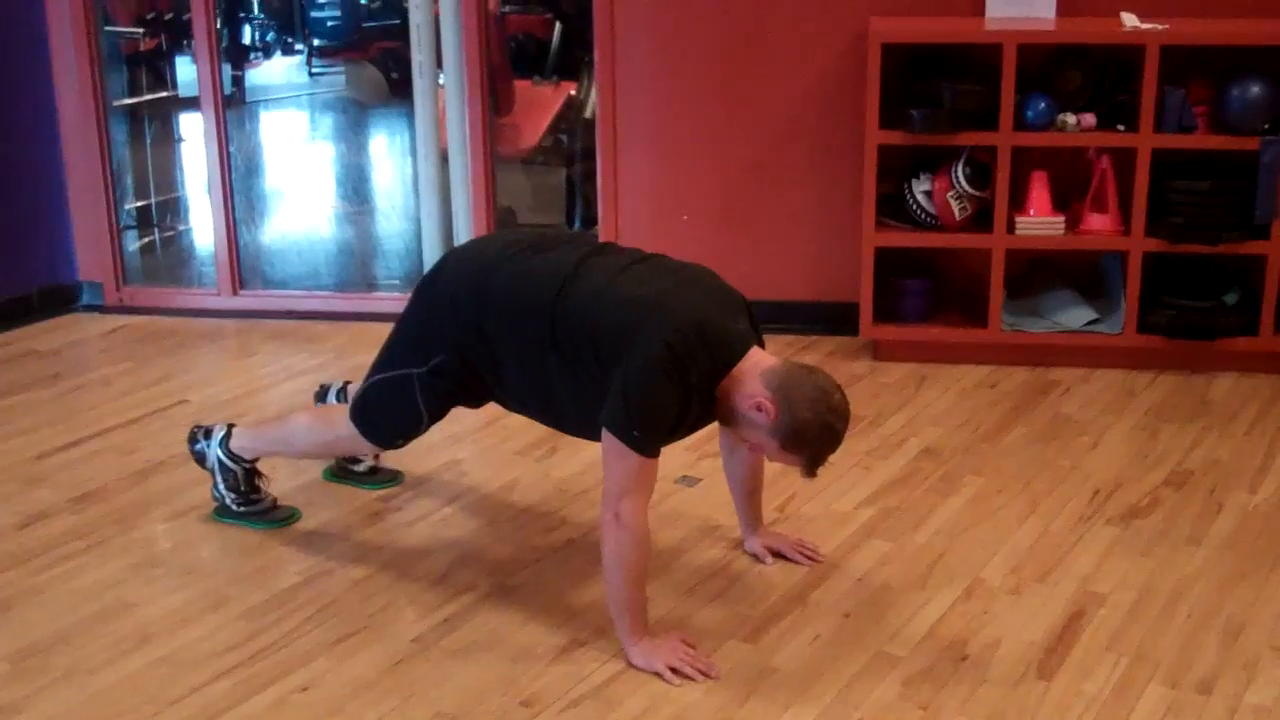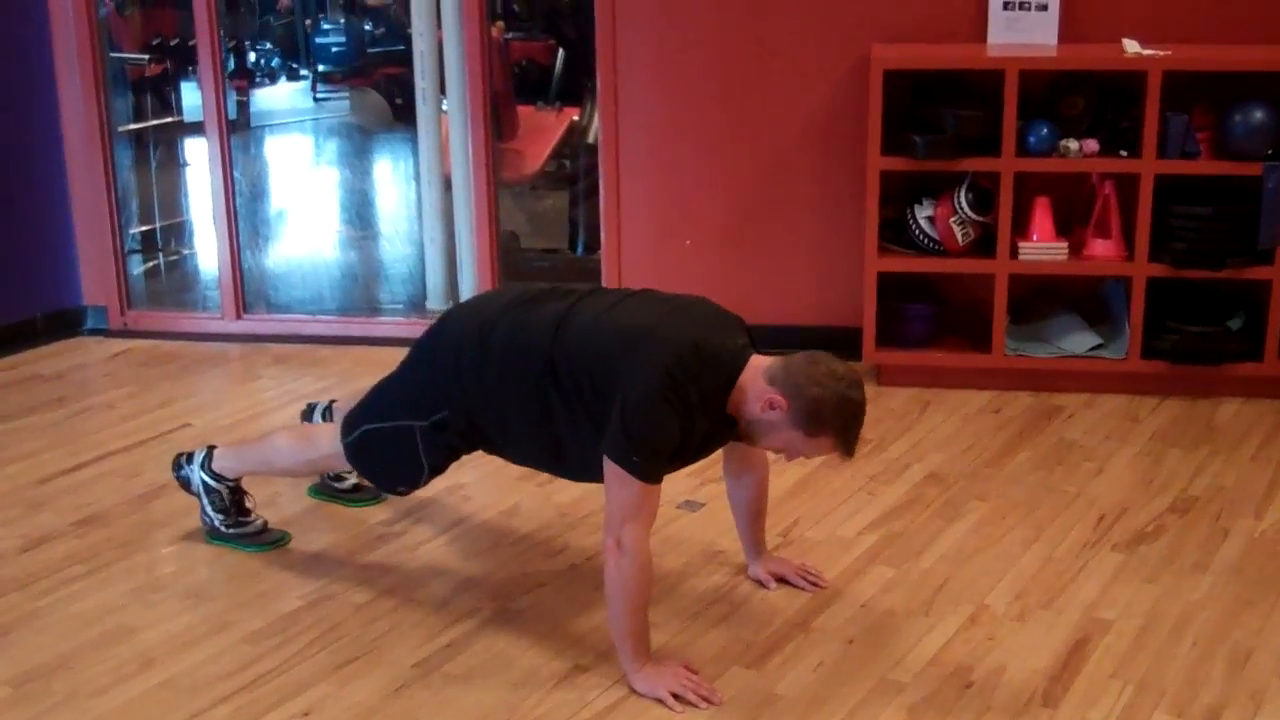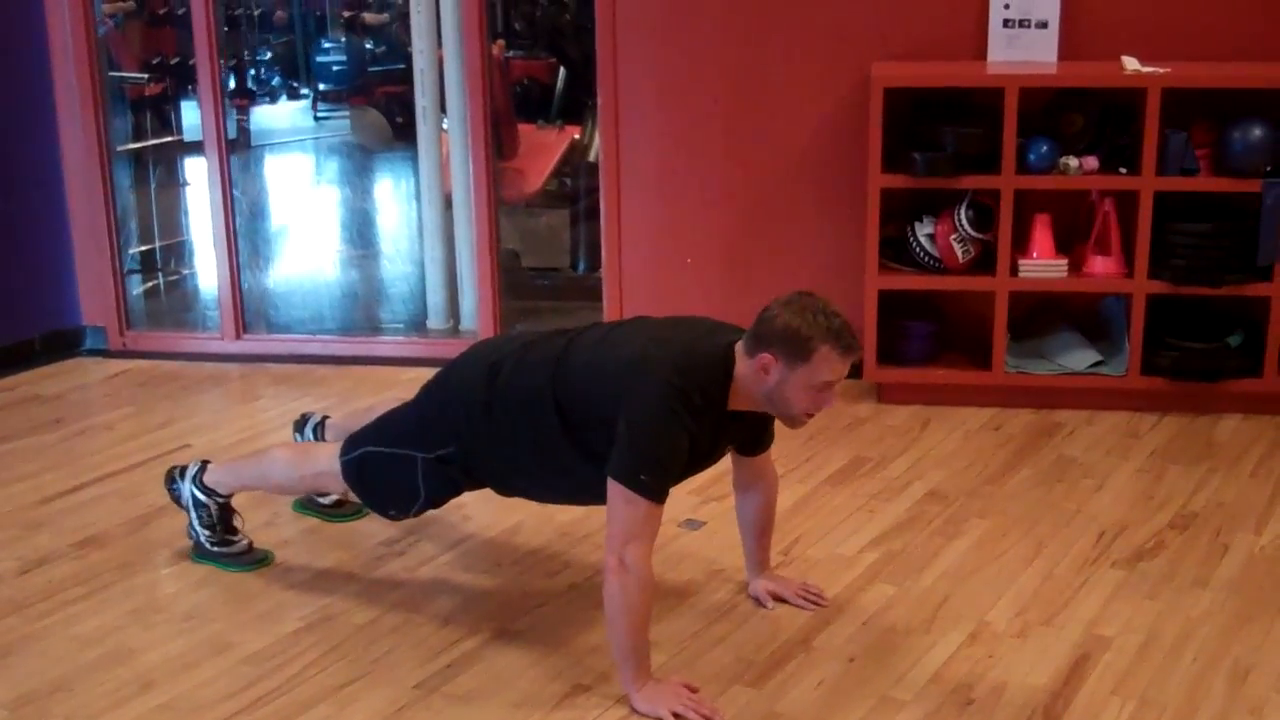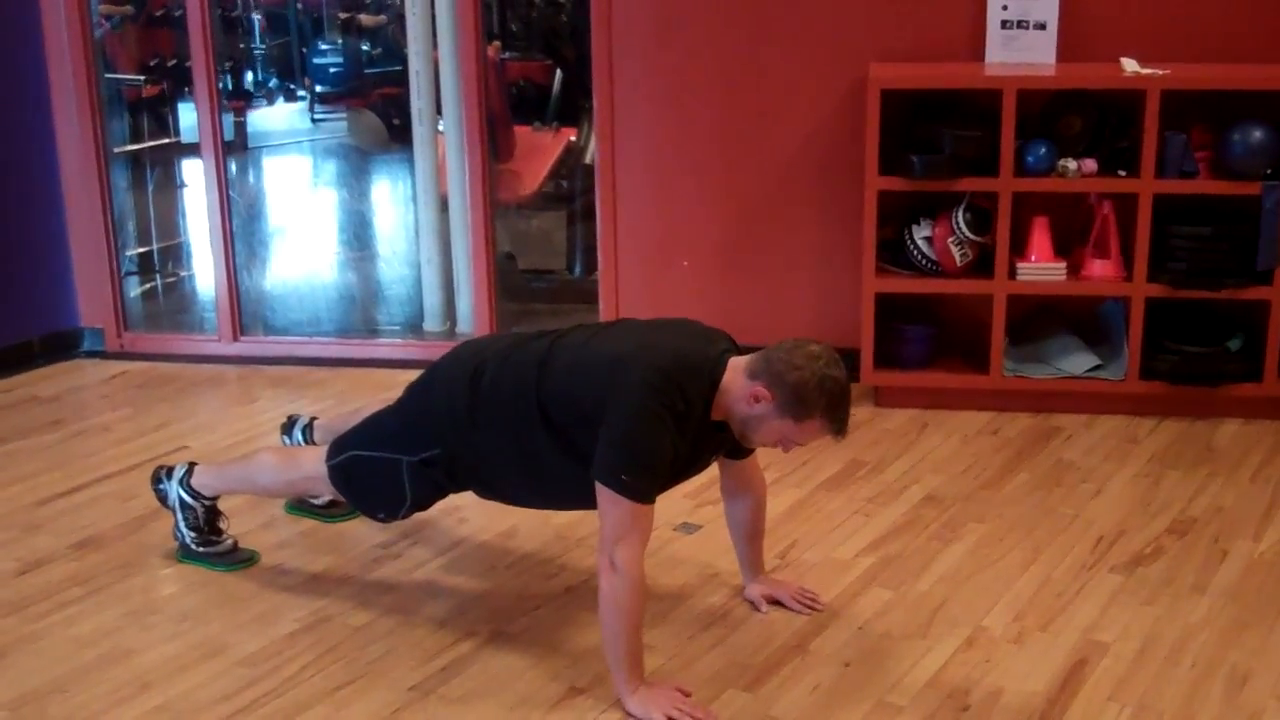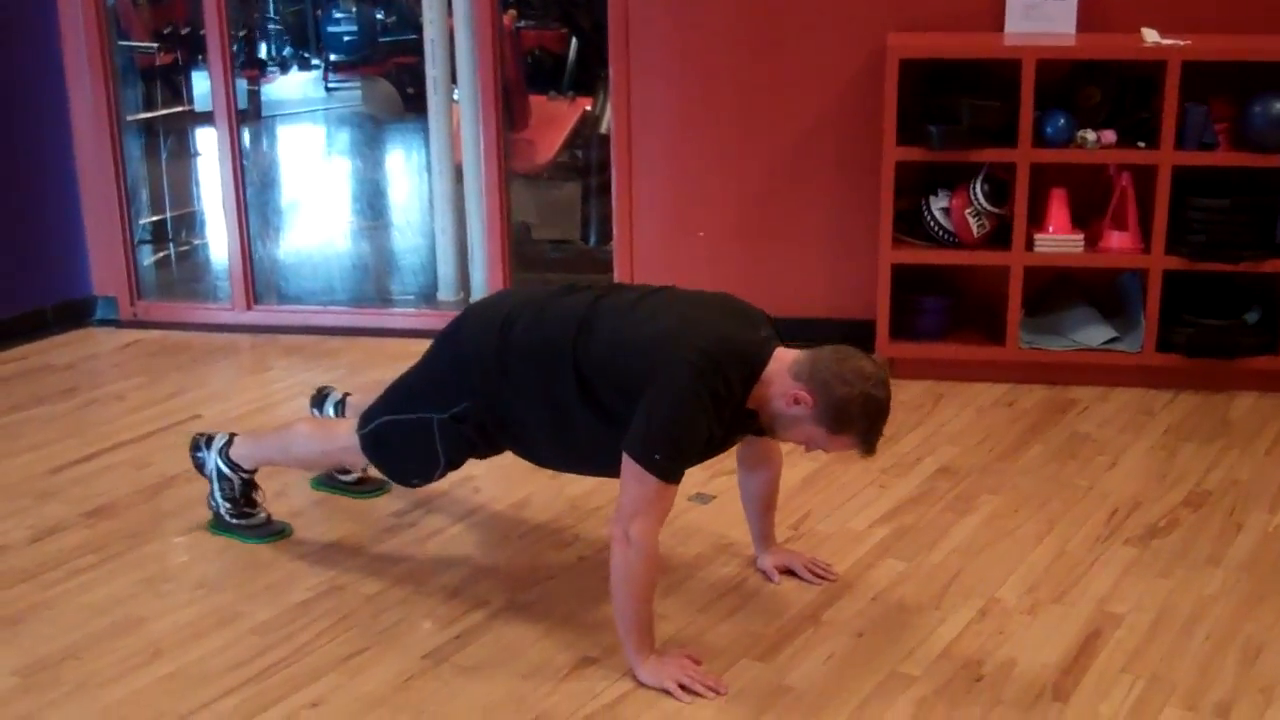
dt=0.7s
person 1, frame 1
left shoulder: (739, 337)
right shoulder: (664, 367)
left elbow: (735, 439)
right elbow: (622, 513)
left wrist: (753, 528)
right wrist: (637, 640)
left hip: (518, 271)
right hip: (470, 298)
right knee: (368, 431)
left ankle: (343, 393)
right ankle: (228, 446)
person 1, frame 2
left shoulder: (741, 362)
right shoulder: (664, 390)
left elbow: (744, 462)
right elbow: (625, 541)
left wrist: (757, 554)
right wrist: (639, 667)
left hip: (517, 335)
right hip: (473, 361)
right knee: (351, 447)
left ankle: (329, 412)
right ankle: (211, 469)
person 1, frame 3
left shoulder: (744, 373)
right shoulder: (667, 399)
left elbow: (755, 476)
right elbow: (626, 558)
left wrist: (759, 572)
left hip: (517, 385)
right hip: (479, 413)
left knee: (404, 429)
right knee: (346, 472)
left ankle: (320, 427)
right ankle: (204, 483)
person 1, frame 4
left shoulder: (732, 374)
right shoulder: (652, 404)
left elbow: (742, 482)
right elbow: (619, 558)
left wrist: (755, 576)
left hip: (503, 385)
right hip: (462, 415)
right knee: (328, 472)
left ankle: (309, 429)
right ankle: (189, 486)
person 1, frame 5
left shoulder: (763, 355)
right shoulder: (693, 388)
left elbow: (759, 454)
right elbow: (632, 532)
left wrist: (766, 546)
right wrist: (643, 658)
left hip: (527, 337)
right hip: (491, 361)
right knee: (362, 445)
left ankle: (340, 405)
right ankle: (227, 456)
